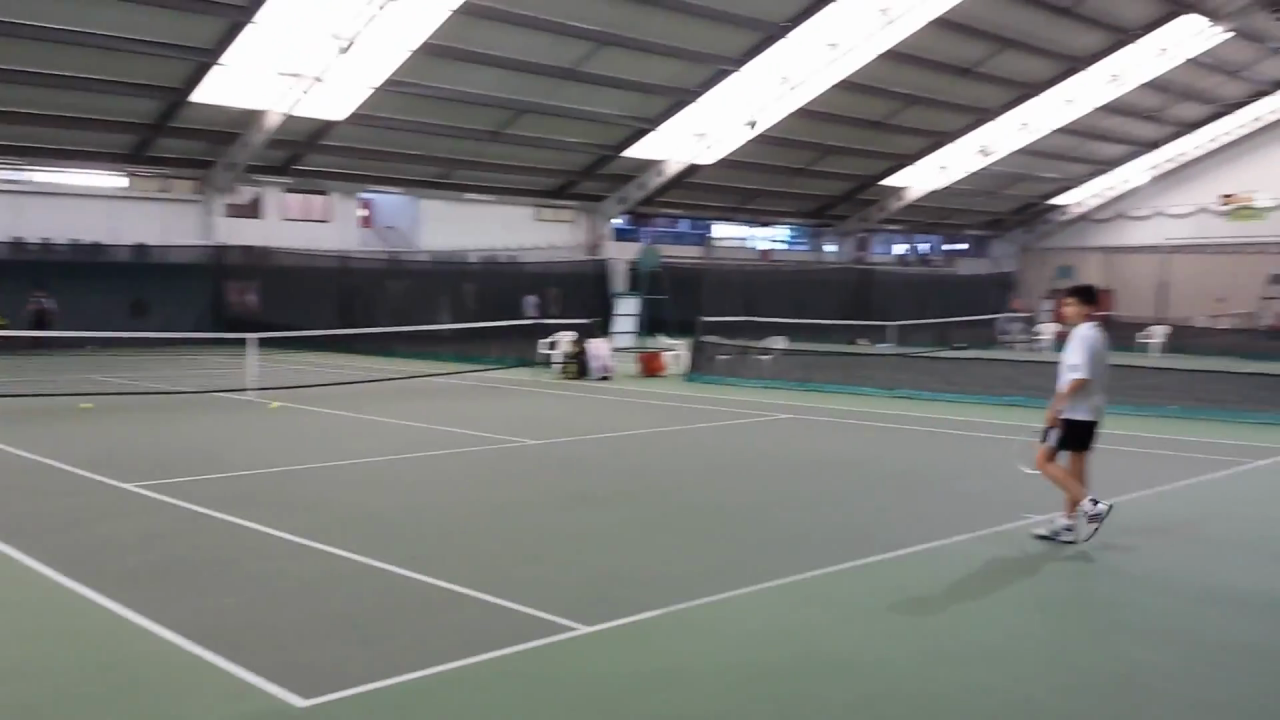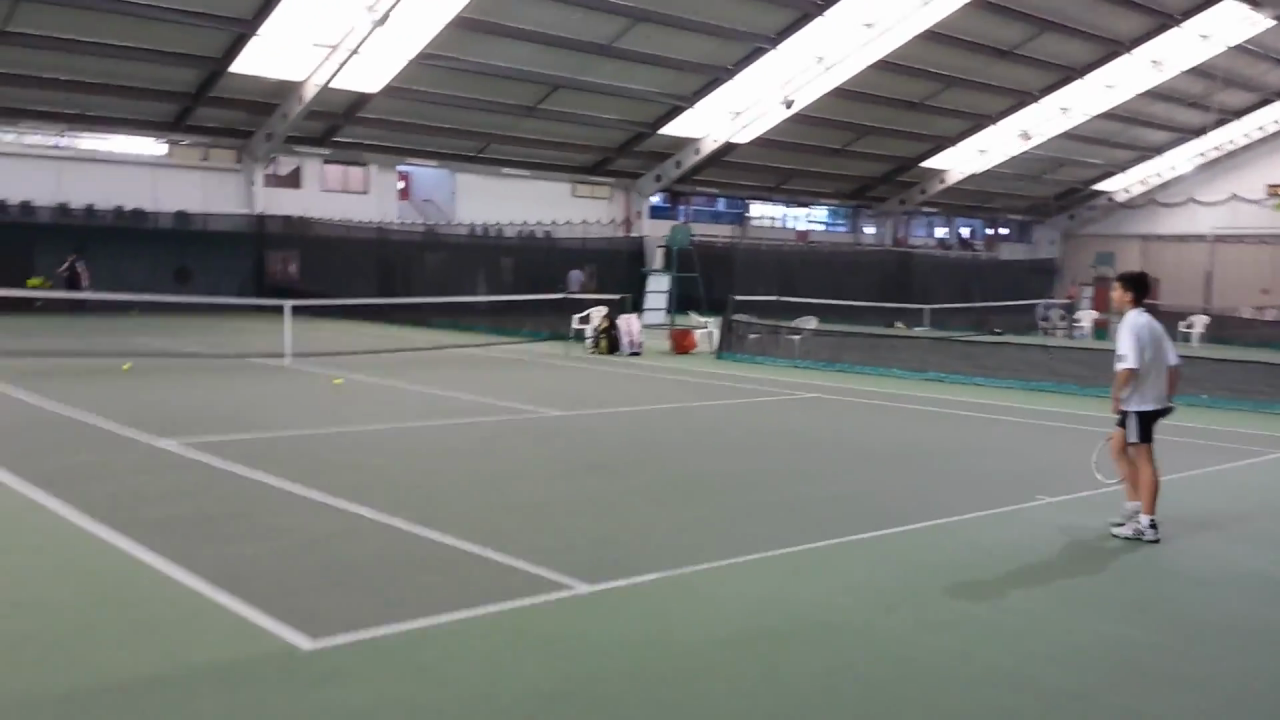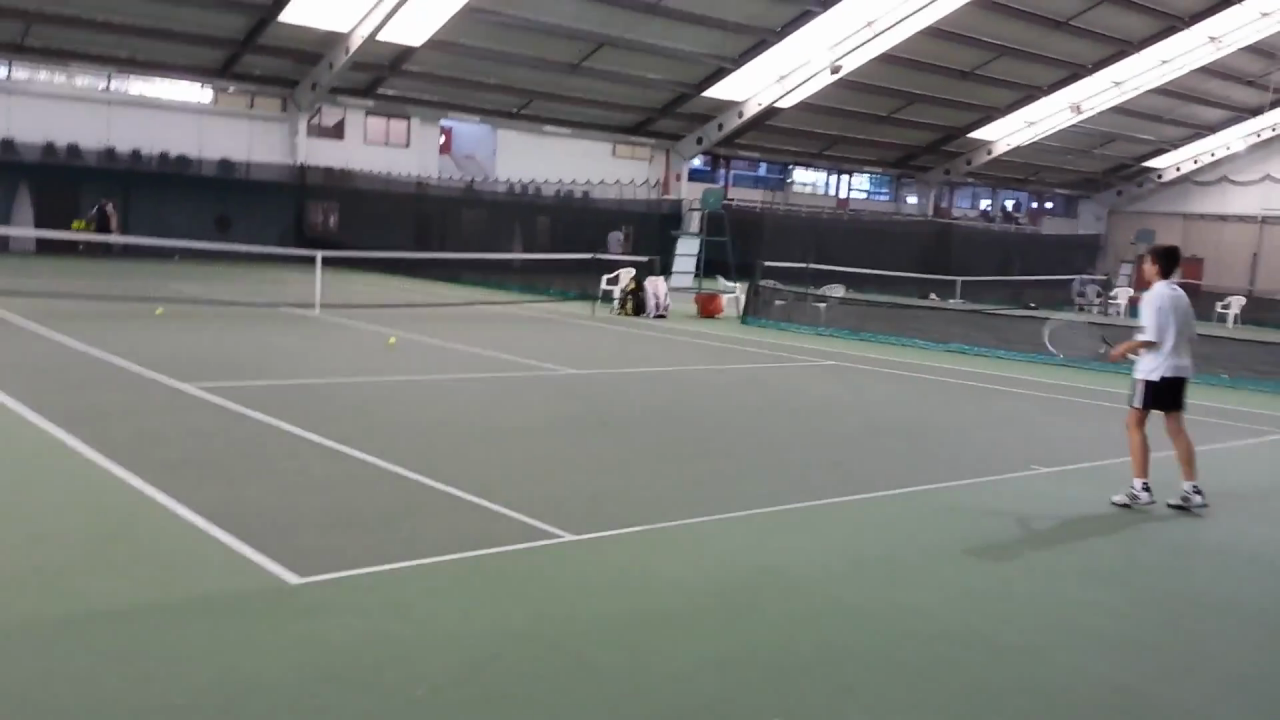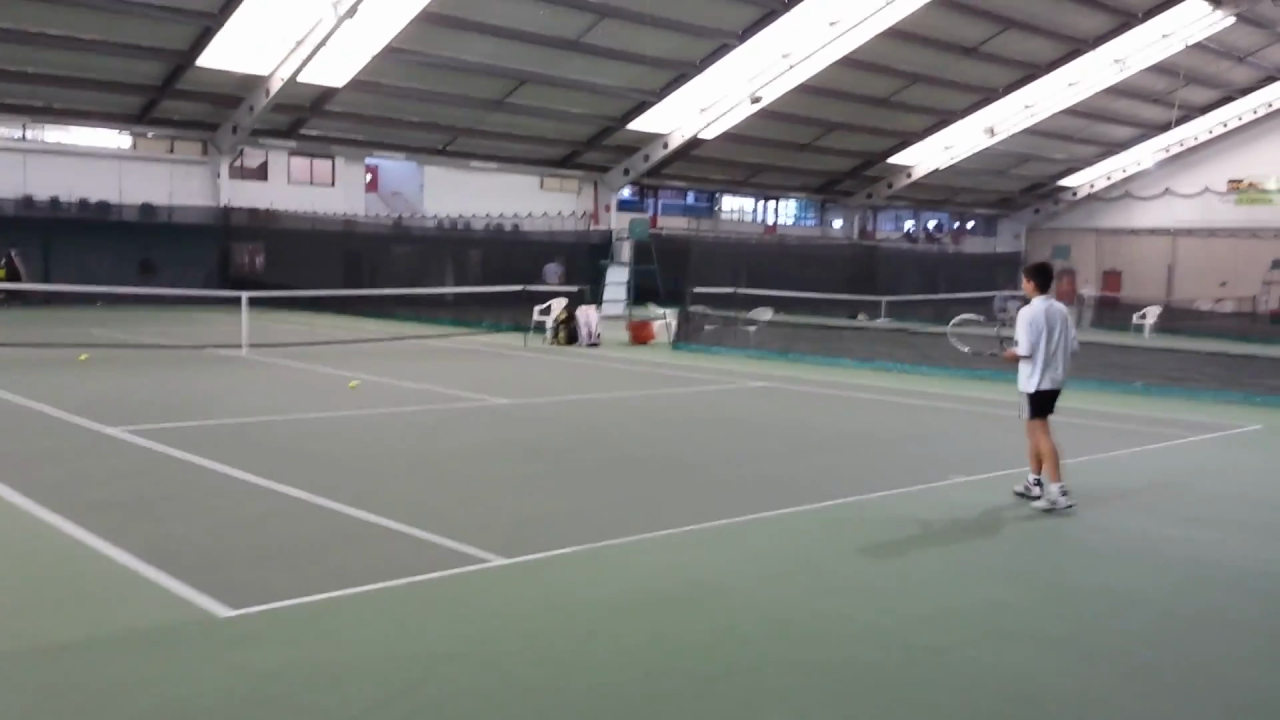
dt=0.5s
person 1, frame 1
left shoulder: (1080, 337)
right shoulder: (1099, 336)
left elbow: (1079, 379)
left wrist: (1054, 406)
left hip: (1072, 412)
right hip: (1090, 413)
left knee: (1044, 461)
right knee: (1076, 469)
left ankle: (1090, 506)
right ankle: (1065, 525)
person 1, frame 2
left shoulder: (1129, 325)
right shoulder: (1153, 324)
left elbow: (1128, 367)
right elbow: (1172, 364)
left wrist: (1115, 395)
right wrist: (1167, 397)
left hip: (1137, 402)
right hip: (1153, 401)
left knee: (1142, 459)
right knee: (1119, 447)
left ankle: (1146, 523)
right ankle: (1135, 507)
person 1, frame 3
left shoulder: (1153, 296)
right shoulder: (1181, 296)
left elbow: (1149, 338)
right elbow: (1188, 336)
left wrist: (1124, 348)
left hip: (1154, 371)
right hip: (1178, 371)
left knee: (1134, 424)
right knee: (1176, 429)
left ankle: (1140, 488)
right ankle: (1192, 490)
person 1, frame 4
left shoulder: (1028, 312)
right shoulder: (1062, 310)
left elbow: (1023, 352)
right elbow: (1072, 346)
left wrist: (1010, 355)
left hip: (1035, 381)
right hip: (1055, 380)
left knee: (1041, 434)
right knee: (1036, 430)
left ankle: (1058, 493)
right ankle: (1034, 482)
